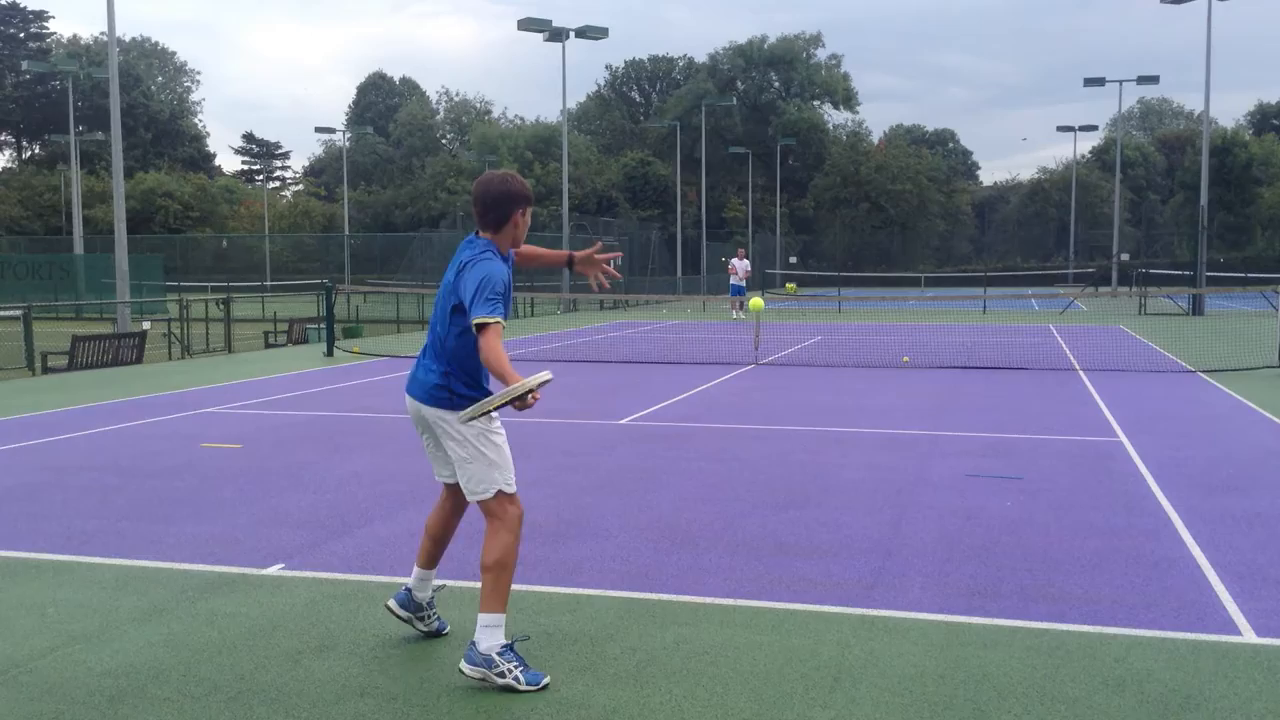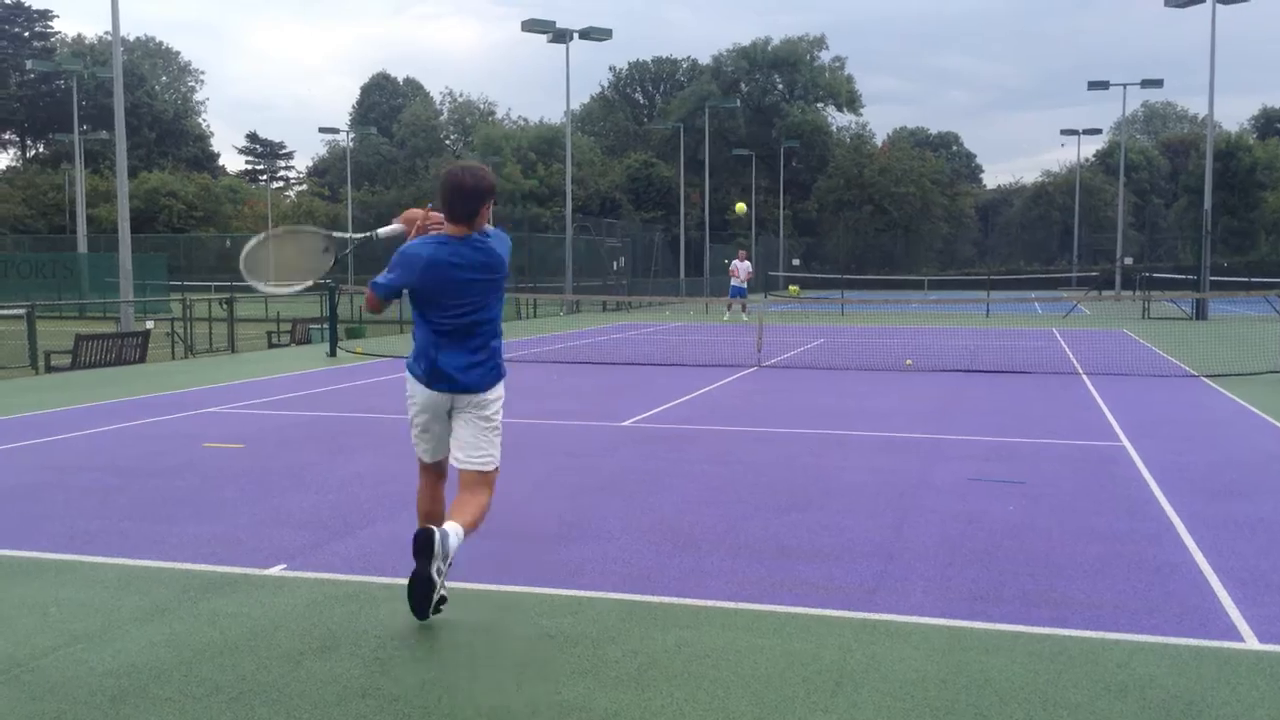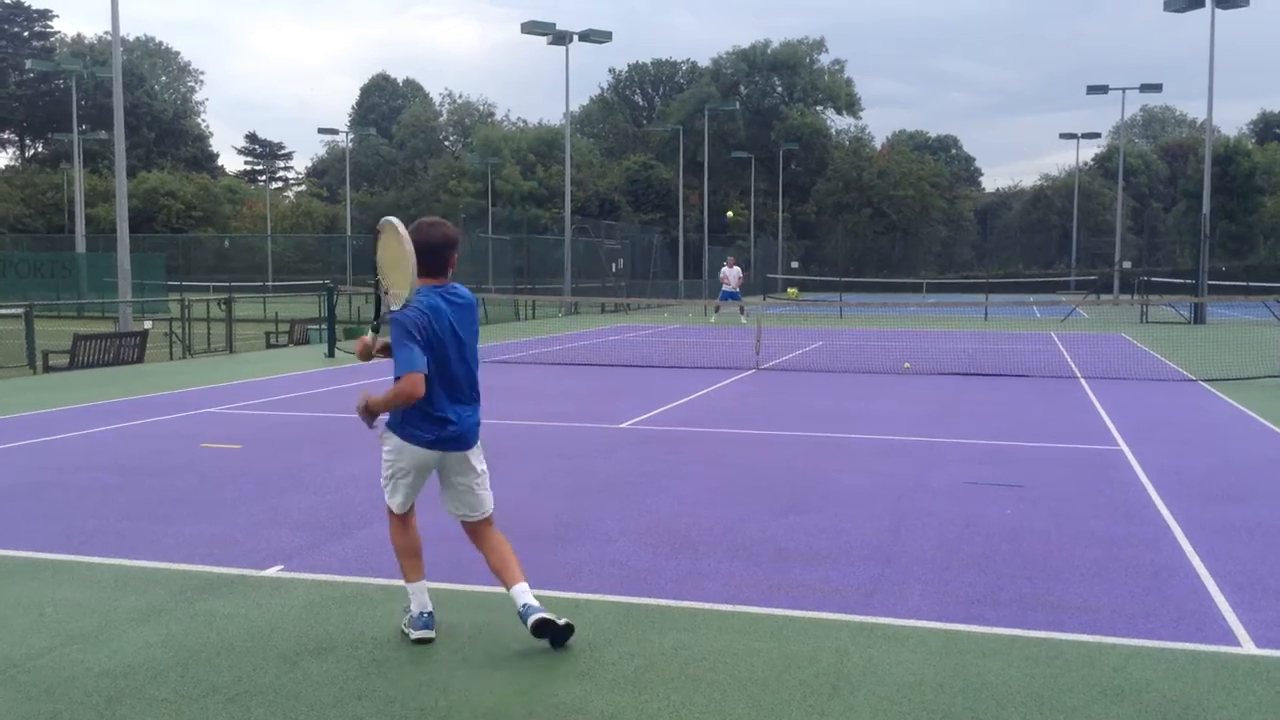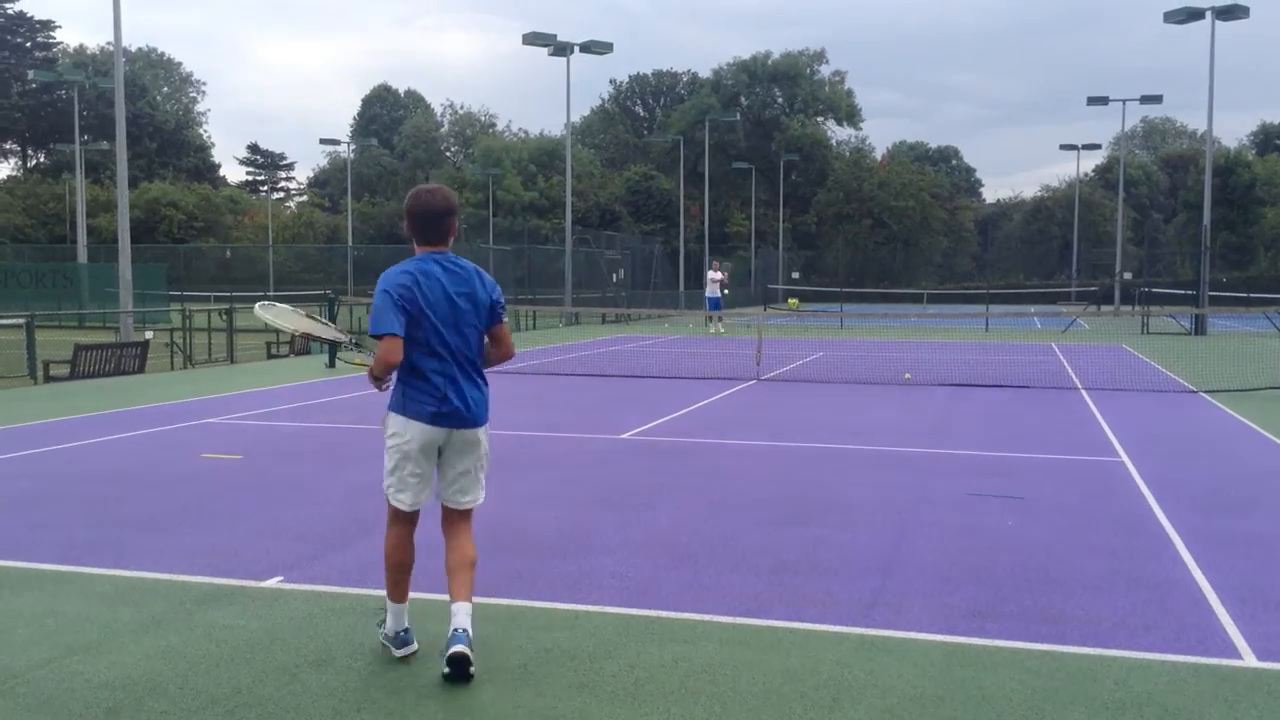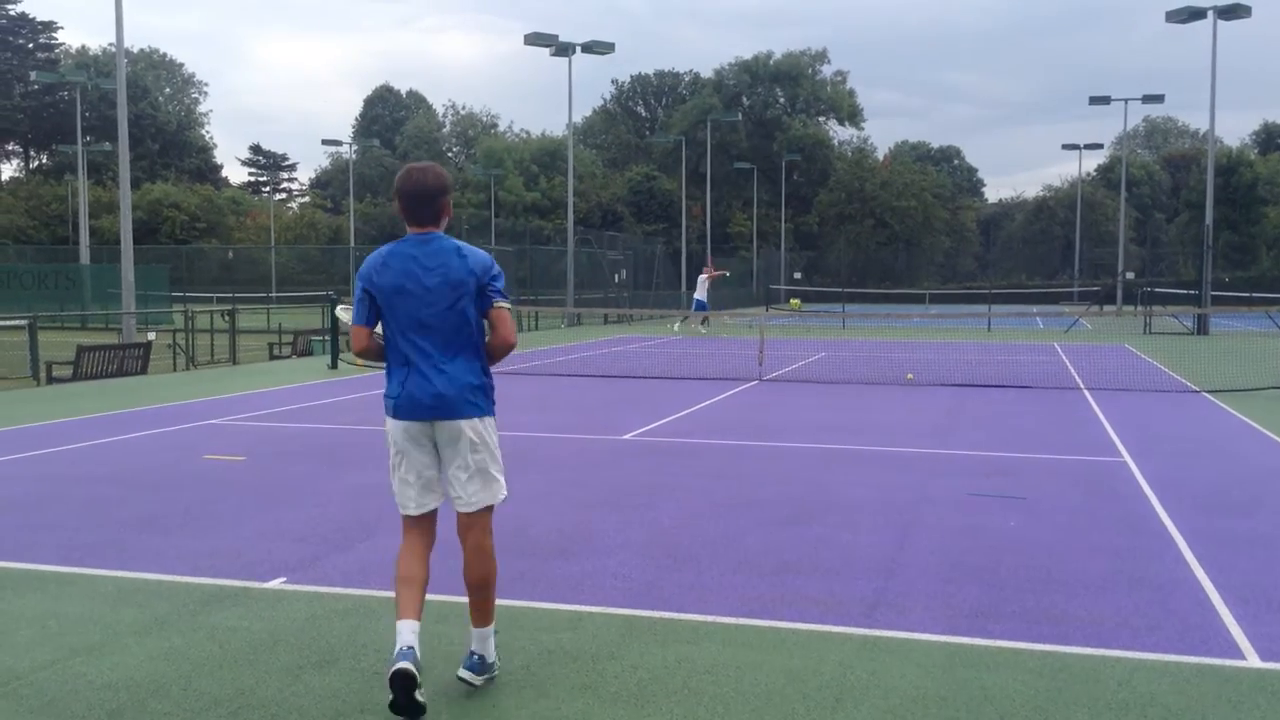
dt=0.3s
person 1, frame 1
left shoulder: (472, 249)
right shoulder: (491, 275)
left elbow: (515, 254)
right elbow: (488, 342)
left wrist: (572, 259)
right wrist: (513, 382)
left hip: (426, 396)
right hip: (457, 407)
left knee: (454, 496)
right knee: (505, 516)
left ankle: (414, 596)
right ankle: (489, 650)
person 1, frame 2
left shoulder: (416, 256)
right shoulder: (499, 247)
left elbow: (373, 305)
right wrist: (430, 222)
left hip: (429, 381)
right hip: (481, 386)
left knee: (432, 475)
right knee: (477, 492)
left ankle: (430, 564)
right ankle: (441, 543)
person 1, frame 3
left shoulder: (408, 313)
right shoulder: (466, 300)
left elbow: (413, 390)
left wrist: (374, 404)
right wrist: (381, 346)
left hip: (413, 436)
right hip: (462, 435)
left knee: (399, 515)
right knee: (483, 529)
left ankle: (420, 611)
right ankle: (530, 608)
person 1, frame 4
left shoulder: (396, 281)
right shoulder: (481, 280)
left elbow: (390, 357)
right elbow: (503, 350)
left wrist: (377, 375)
left hip: (415, 416)
right hip: (470, 414)
left knee: (401, 520)
right knee: (458, 524)
left ankle: (398, 626)
right ankle: (460, 633)
person 1, frame 5
left shoulder: (376, 266)
right shoulder: (477, 263)
left elbow: (361, 344)
right elbow: (505, 339)
left hip: (406, 411)
right hip: (465, 409)
left knee: (417, 533)
right knee: (476, 528)
left ankle: (405, 654)
right ankle: (482, 652)
